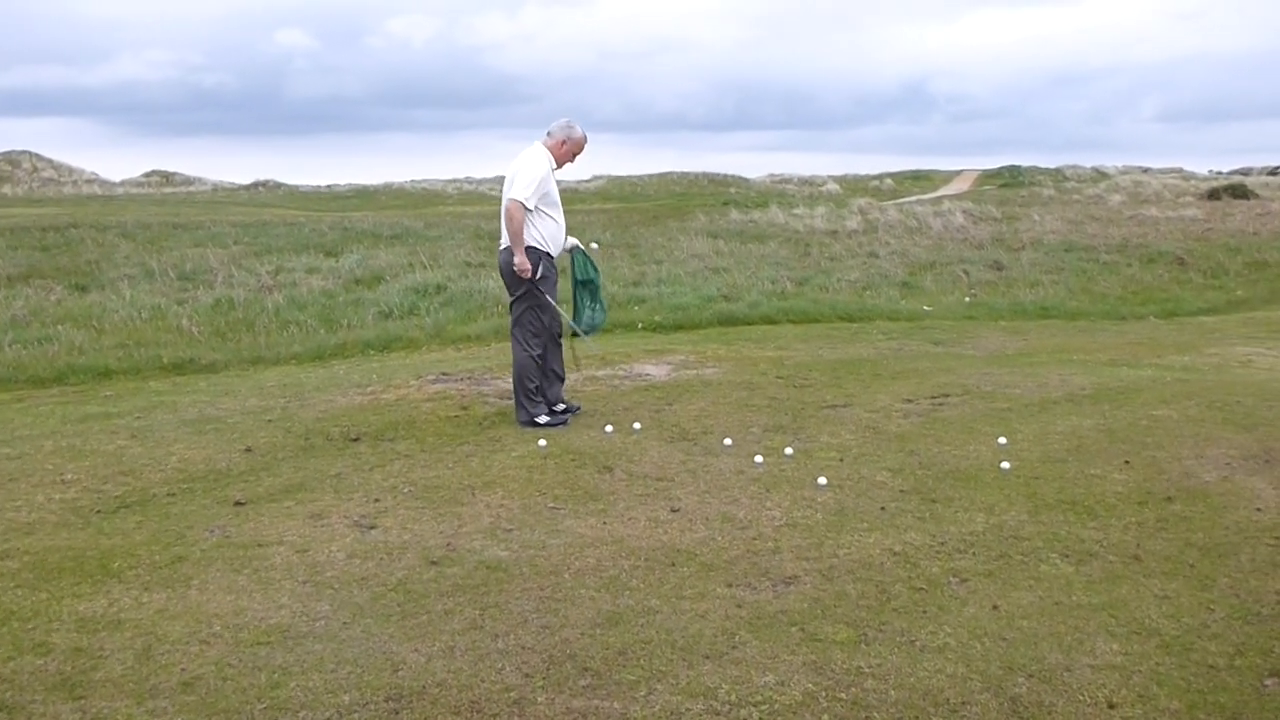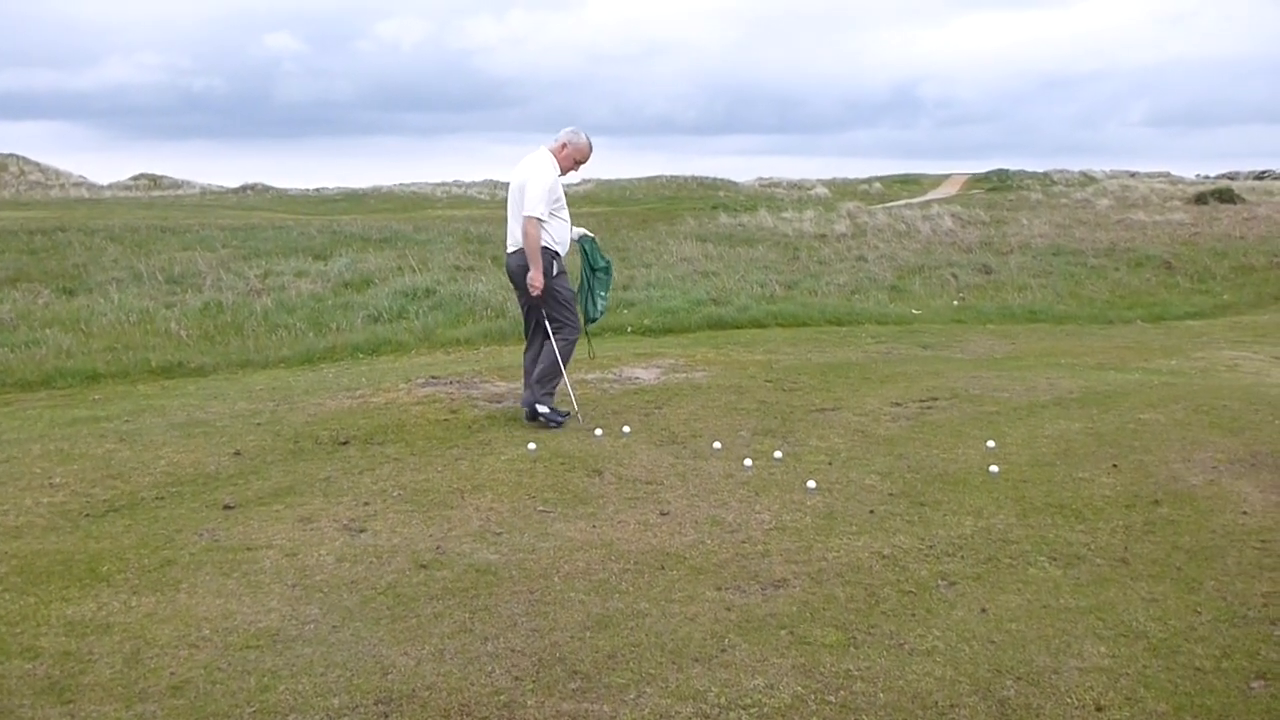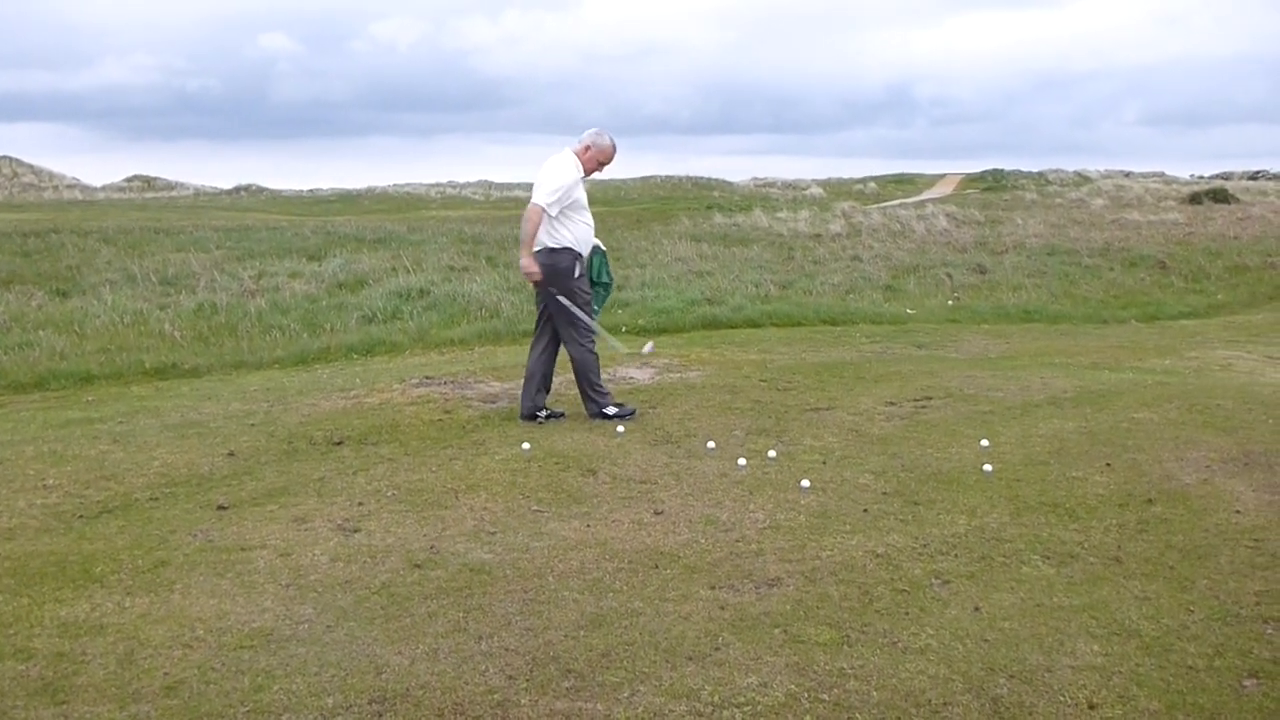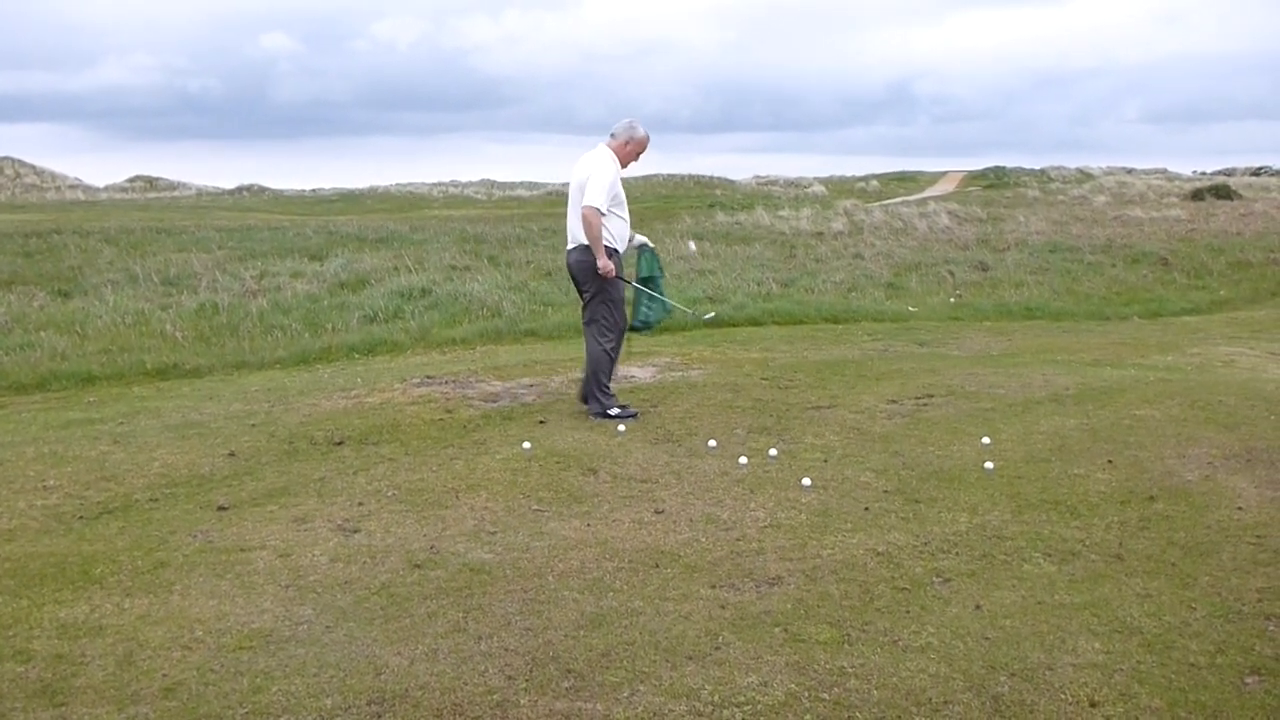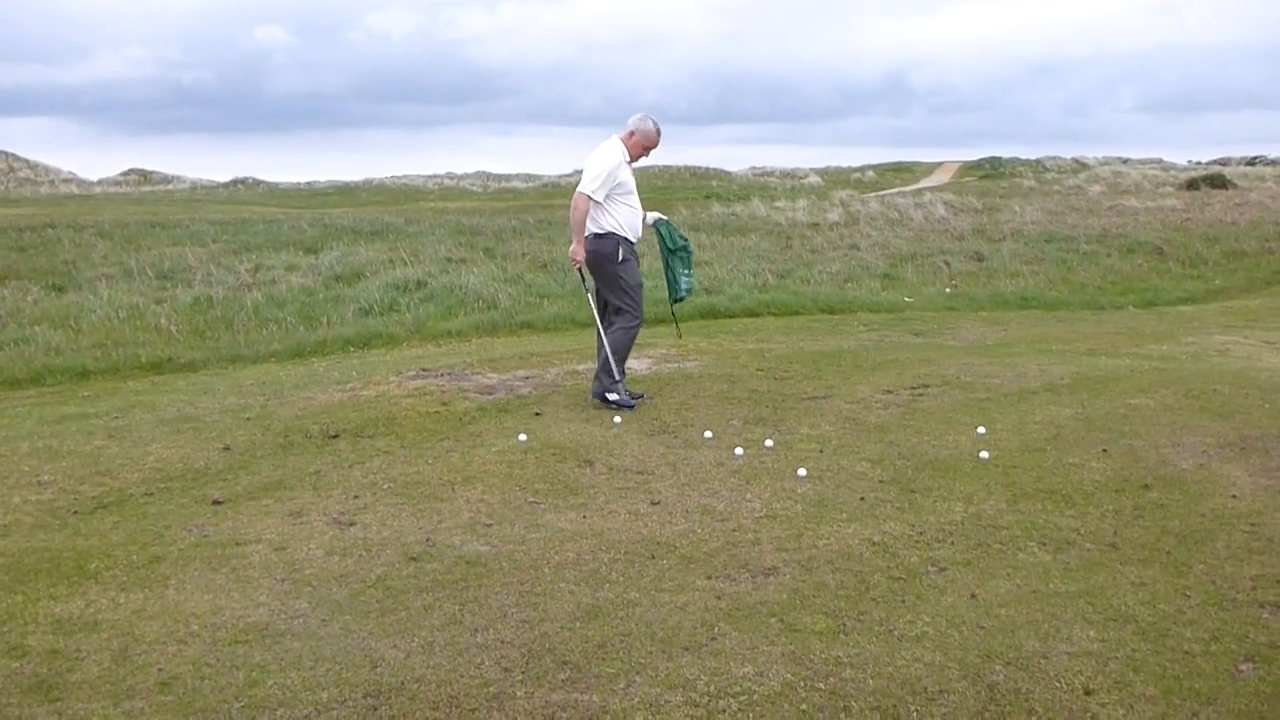
dt=0.5s
person 1, frame 1
left shoulder: (537, 163)
right shoulder: (536, 165)
right elbow: (513, 207)
left wrist: (563, 240)
right wrist: (519, 255)
left hip: (535, 260)
right hip: (530, 262)
left knee: (549, 333)
right knee: (530, 338)
left ankle: (550, 399)
right ankle: (531, 411)
person 1, frame 2
left shoulder: (536, 165)
right shoulder: (544, 172)
right elbow: (530, 224)
left wrist: (568, 231)
right wrist: (535, 270)
left hip: (524, 260)
right hip: (540, 262)
left knee: (540, 336)
right knee: (565, 329)
left ankle: (537, 402)
right ankle: (538, 397)
person 1, frame 3
left shoulder: (564, 168)
right shoulder: (565, 173)
right elbow: (534, 211)
left wrist: (588, 240)
right wrist: (526, 256)
left hip: (556, 263)
right hip: (563, 263)
left knee: (546, 336)
right knee: (579, 336)
left ankle: (533, 406)
right ankle: (598, 404)
person 1, frame 4
left shoulder: (594, 160)
right shoulder: (605, 168)
right elbow: (589, 213)
left wrist: (631, 236)
right wrist: (602, 257)
left hip: (585, 257)
right hip: (596, 260)
left knee: (612, 326)
right knee: (603, 332)
left ankle: (593, 390)
right ankle: (601, 403)
person 1, frame 5
left shoulder: (620, 159)
right shoulder: (608, 158)
right elbow: (581, 199)
left wrist: (645, 216)
right wrist: (577, 243)
left hip: (615, 248)
right hip: (609, 248)
left knee: (613, 318)
right knee: (629, 315)
left ankle: (609, 386)
right ankle: (607, 386)
